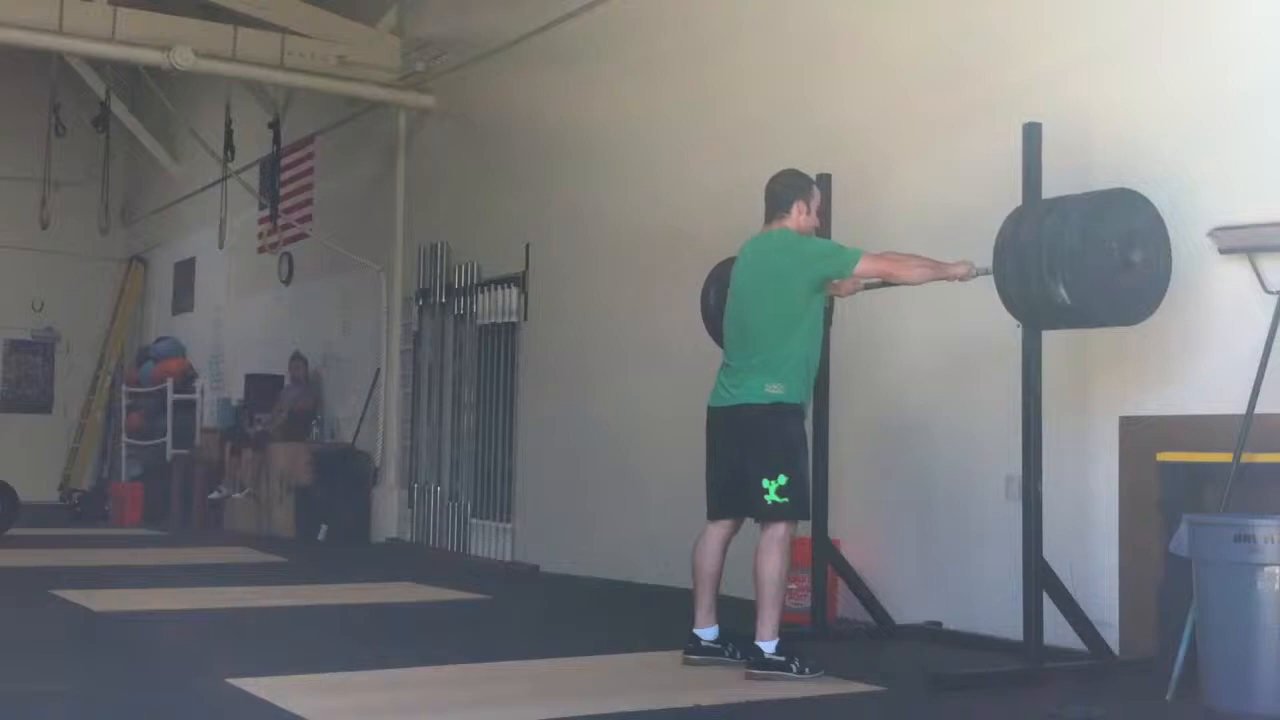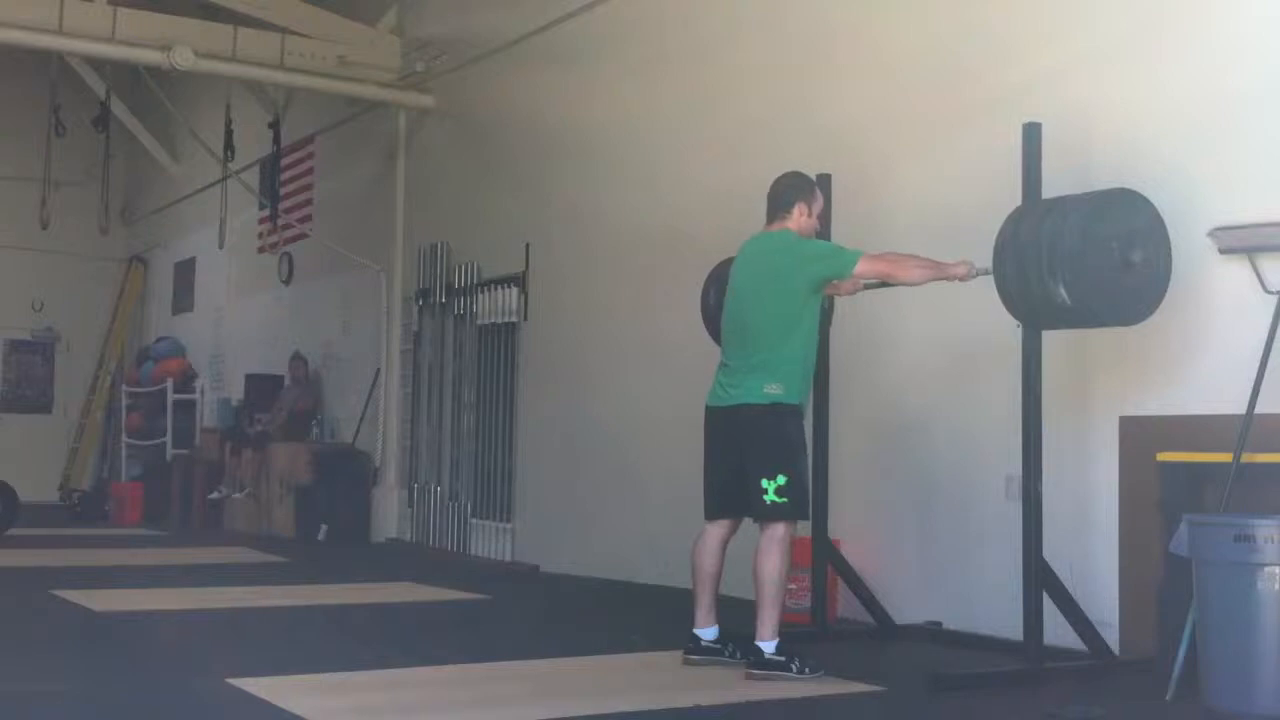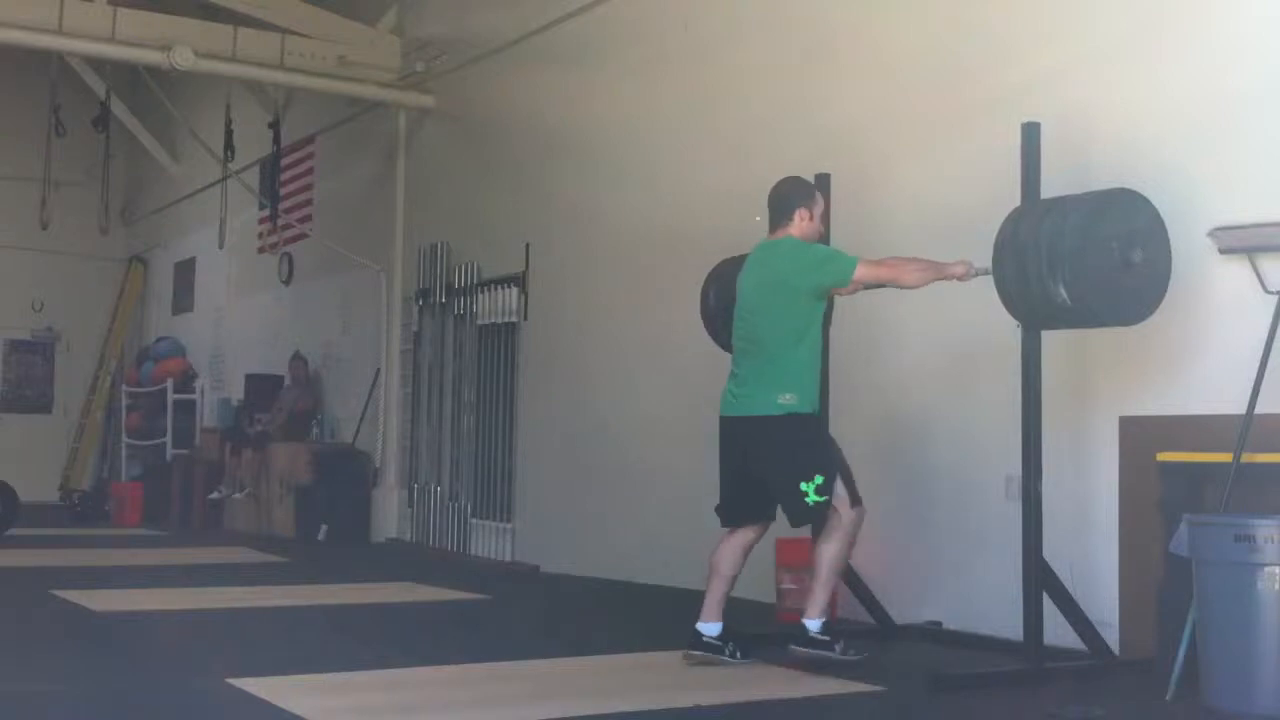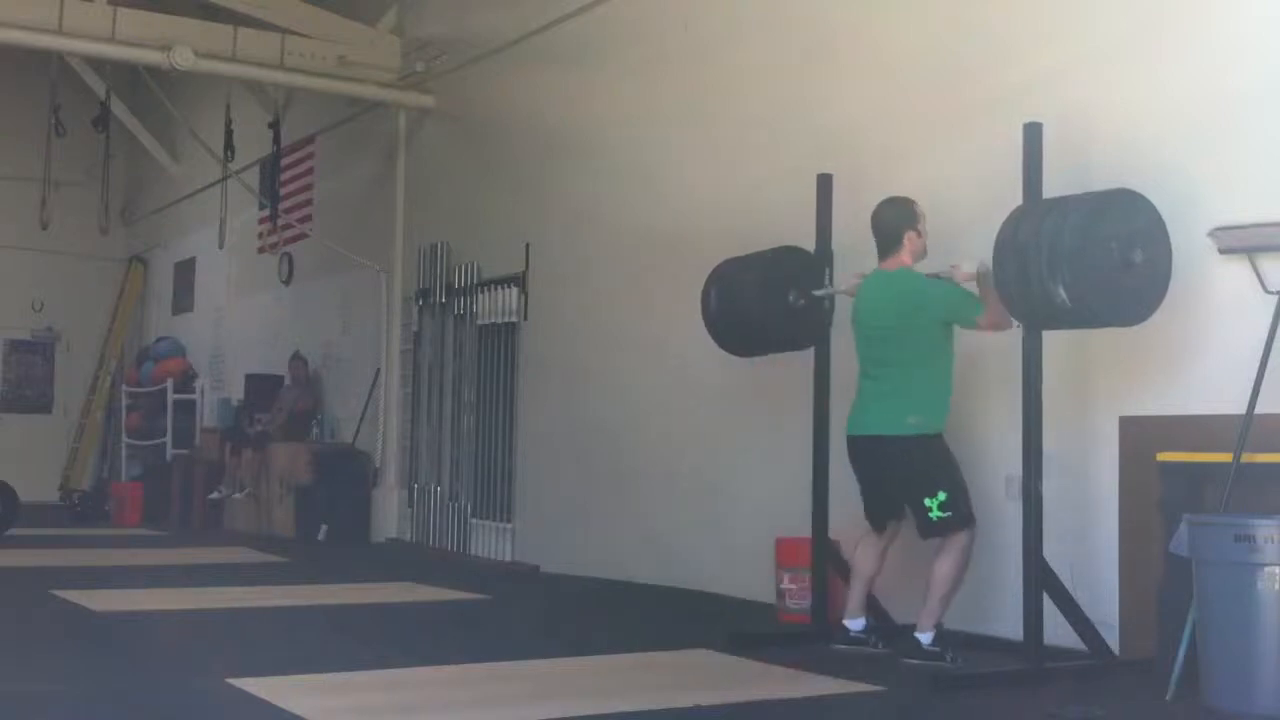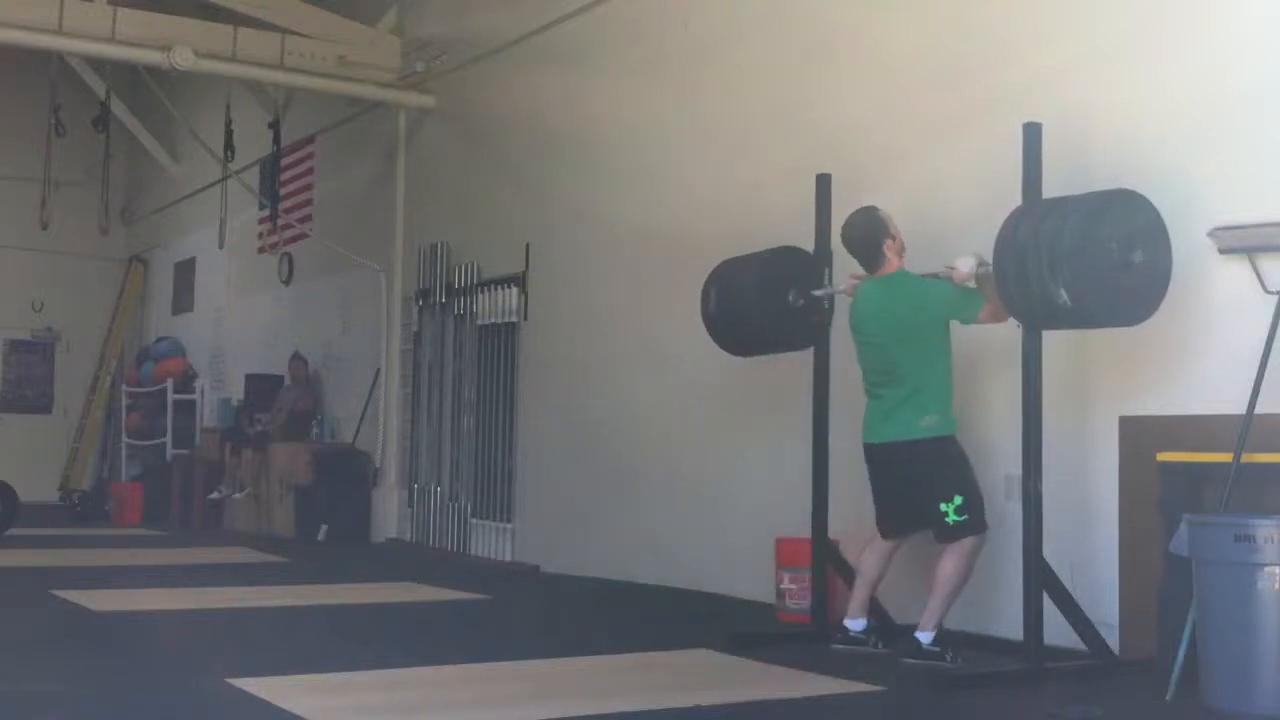
dt=0.4s
person 1, frame 1
left shoulder: (752, 252)
right shoulder: (803, 250)
right elbow: (889, 267)
left wrist: (829, 289)
right wrist: (949, 270)
left hip: (728, 407)
right hip: (769, 409)
left knee: (722, 521)
right knee: (777, 524)
left ankle: (704, 636)
right ankle: (768, 650)
person 1, frame 2
left shoulder: (752, 252)
right shoulder: (801, 252)
right elbow: (888, 266)
left wrist: (830, 289)
right wrist: (949, 270)
left hip: (725, 407)
right hip: (767, 409)
left knee: (720, 521)
right knee: (777, 524)
left ankle: (704, 636)
right ankle: (767, 650)
person 1, frame 3
left shoulder: (757, 262)
right shoulder: (805, 258)
right elbow: (889, 272)
left wrist: (831, 289)
right wrist: (948, 270)
left hip: (739, 416)
right hip: (783, 415)
left knee: (746, 526)
right knee: (845, 514)
left ankle: (707, 632)
right ankle: (813, 628)
person 1, frame 4
left shoulder: (863, 293)
right shoulder: (932, 292)
right elbow: (1001, 320)
right wrist: (981, 282)
left hip: (864, 433)
right hip: (912, 436)
left knee: (882, 528)
right knee: (958, 534)
left ankle: (853, 626)
right ankle: (924, 640)
person 1, frame 5
left shoulder: (860, 302)
right shoulder: (929, 293)
right elbow: (997, 311)
right wrist: (978, 275)
left hip: (880, 440)
right hip: (924, 440)
left knee: (890, 534)
right knee: (967, 536)
left ankle: (853, 626)
right ankle: (924, 639)
